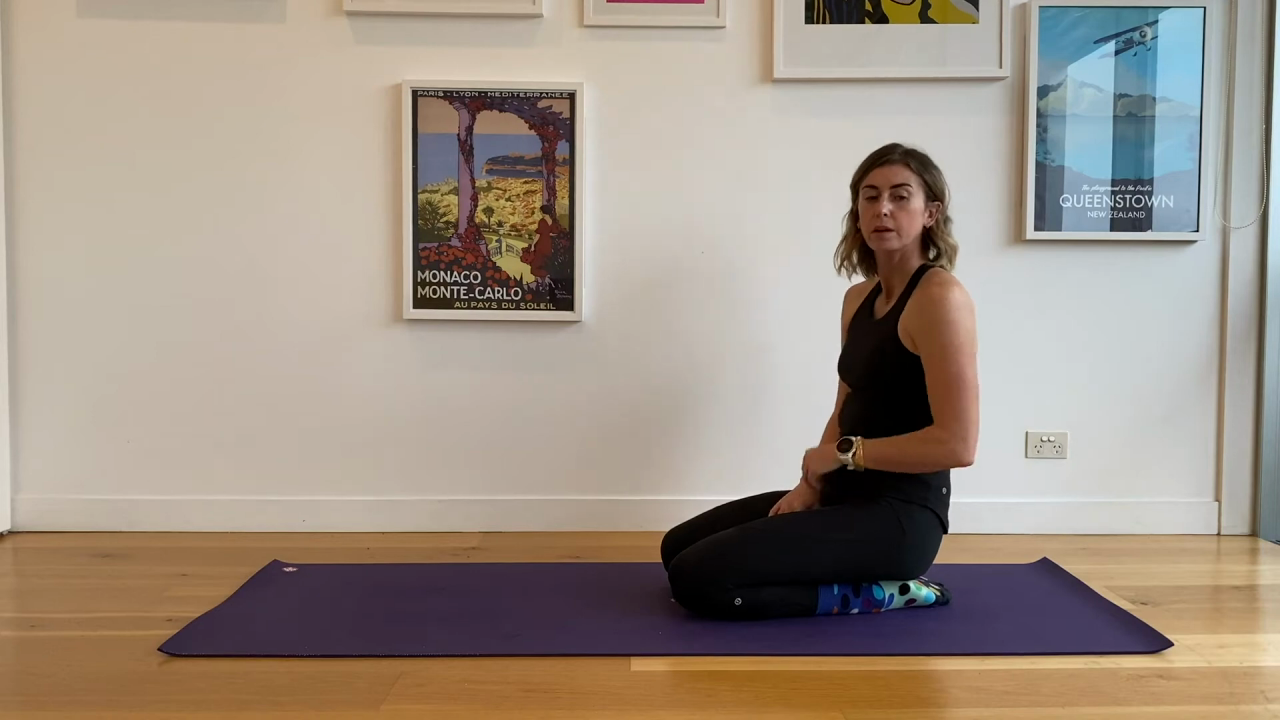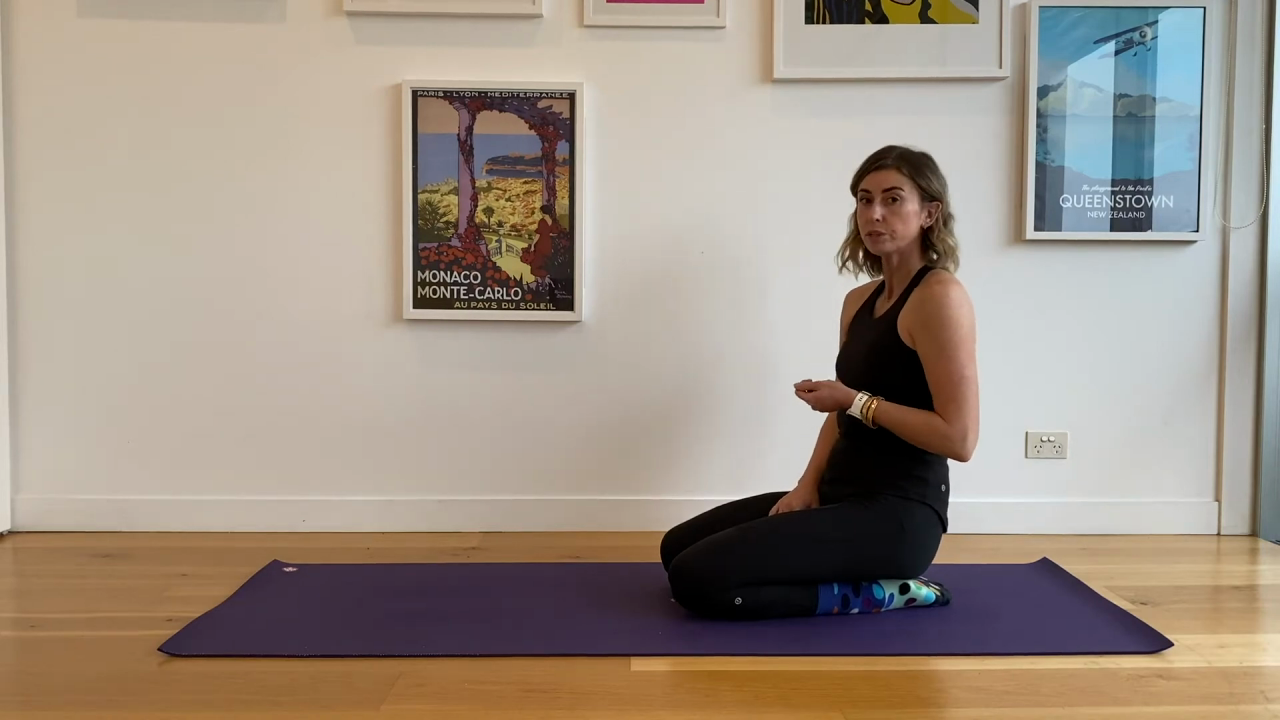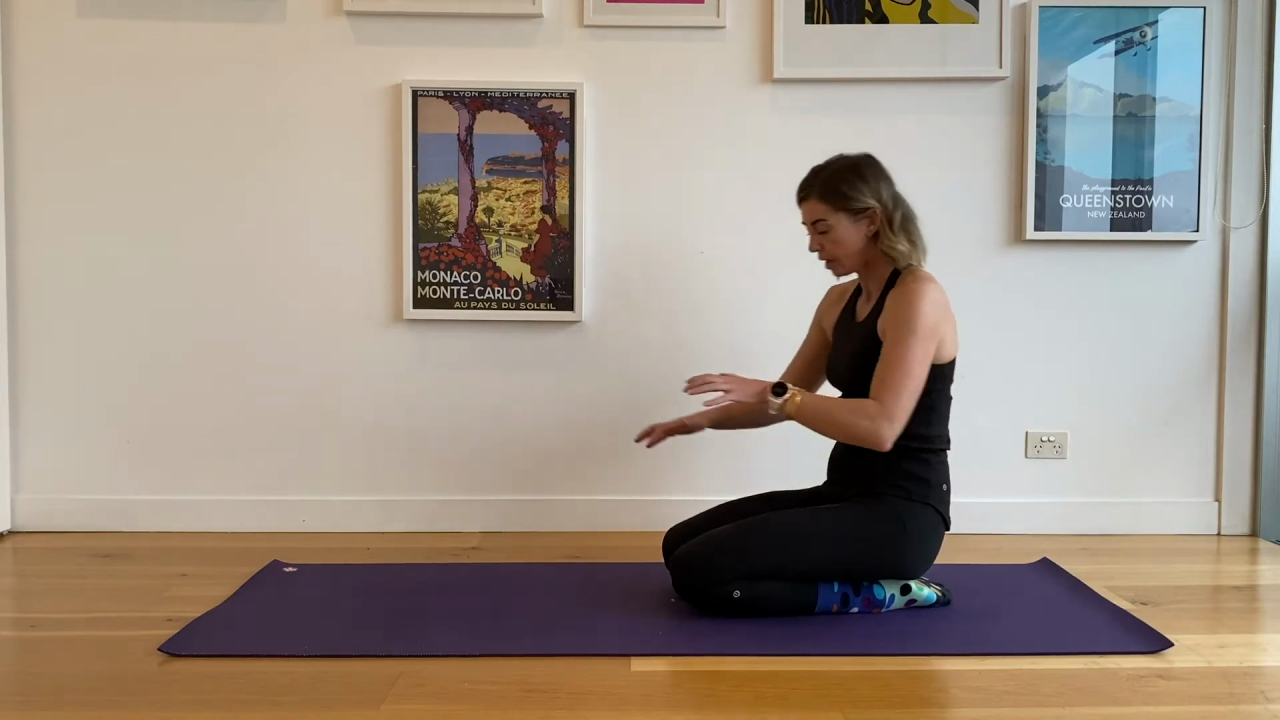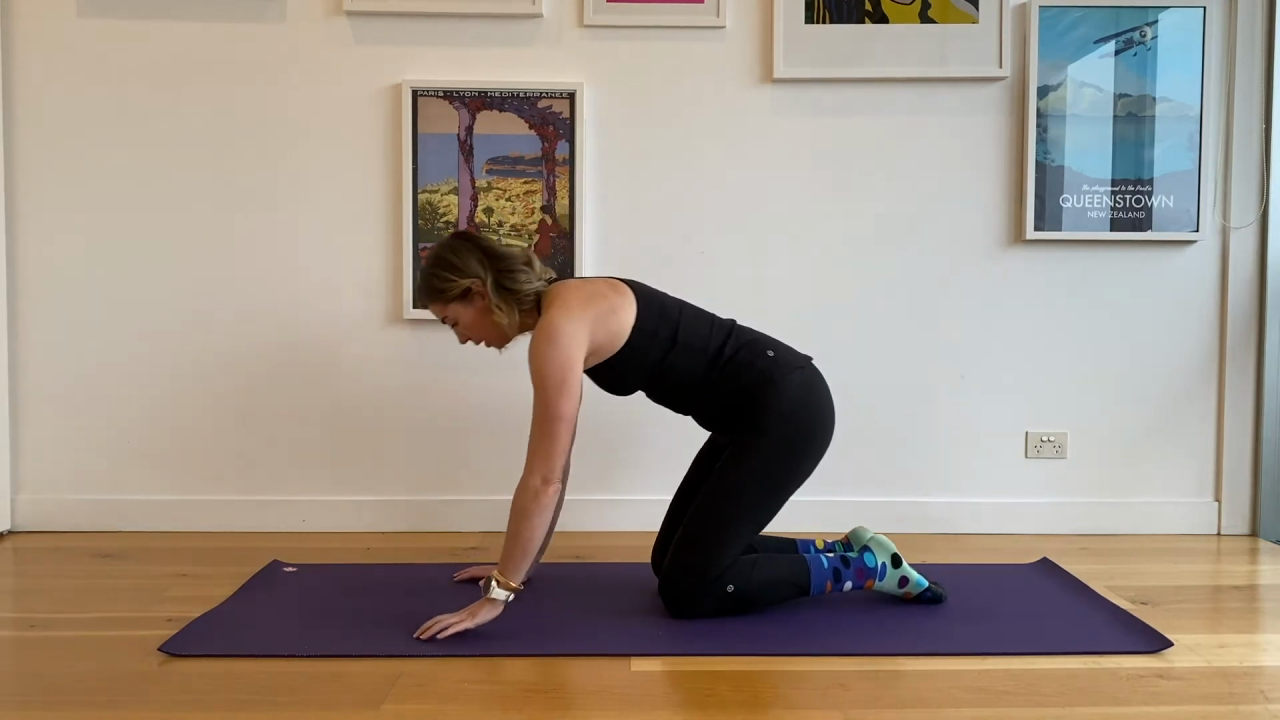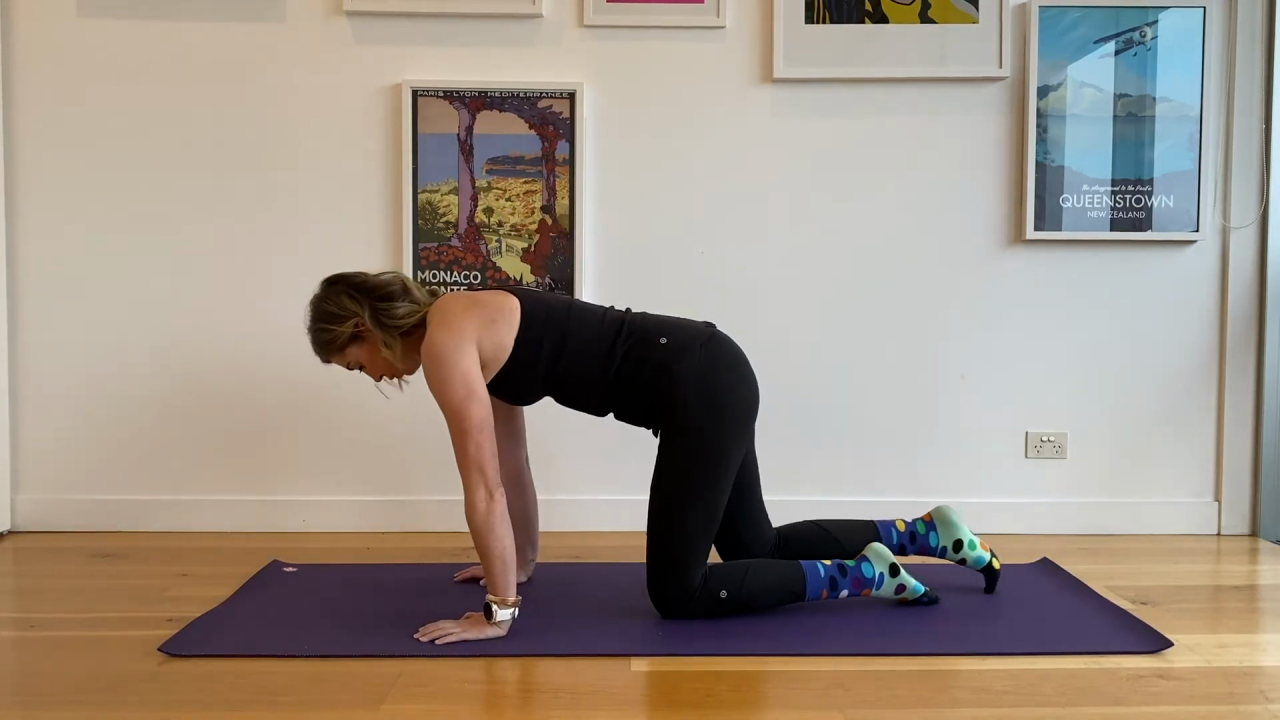
dt=1s
person 1, frame 1
left shoulder: (941, 298)
right shoulder: (859, 298)
left elbow: (956, 443)
left wrist: (844, 454)
right wrist: (809, 484)
left hip: (899, 517)
right hip: (845, 497)
left knee: (699, 579)
right knee: (679, 549)
left ankle: (883, 594)
right ankle: (867, 583)
person 1, frame 2
left shoulder: (939, 297)
right shoulder: (859, 300)
left elbow: (959, 437)
left wrist: (856, 401)
right wrist: (807, 485)
left hip: (898, 515)
right hip: (843, 495)
left knee: (697, 578)
right knee: (678, 548)
left ankle: (880, 594)
right ankle: (873, 581)
person 1, frame 3
left shoulder: (919, 297)
right shoulder: (841, 301)
left elbow: (879, 426)
right elbow: (790, 394)
left wrist: (772, 396)
right wrist: (707, 417)
left hip: (899, 514)
right hip: (847, 496)
left knee: (702, 574)
right knee: (682, 546)
left ankle: (871, 594)
right ankle: (860, 579)
person 1, frame 4
left shoulder: (560, 326)
right shoulder: (562, 316)
left elbow: (544, 477)
right elbow: (552, 464)
left wrist: (500, 591)
right wrist: (520, 559)
left hip: (788, 406)
right hip: (761, 405)
left knee: (689, 589)
right knee: (671, 561)
left ankle: (861, 567)
right ankle: (841, 550)
person 1, frame 5
left shoulder: (444, 344)
right shoulder: (473, 332)
left elbow: (484, 491)
right elbow: (509, 467)
left wrist: (499, 609)
right wrist: (519, 564)
left hip: (700, 388)
right hip: (707, 376)
left knee: (678, 591)
right knee: (754, 546)
left ankle: (865, 575)
right ankle: (926, 535)
